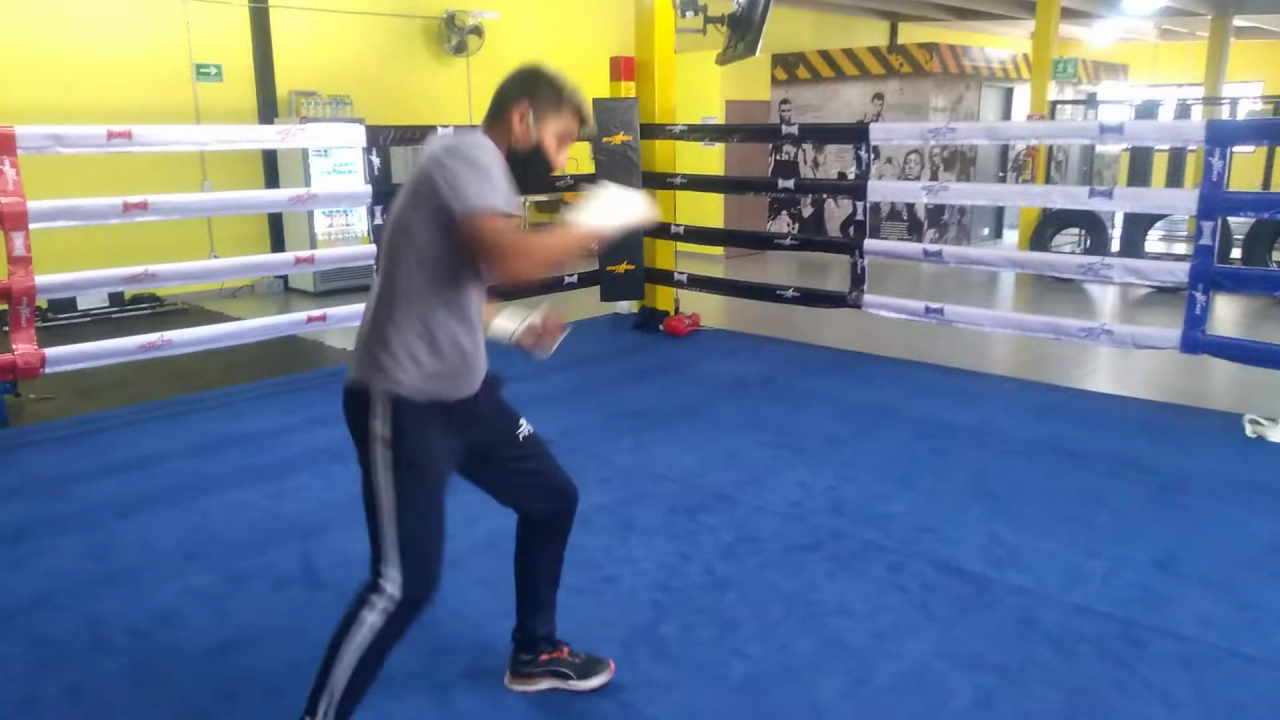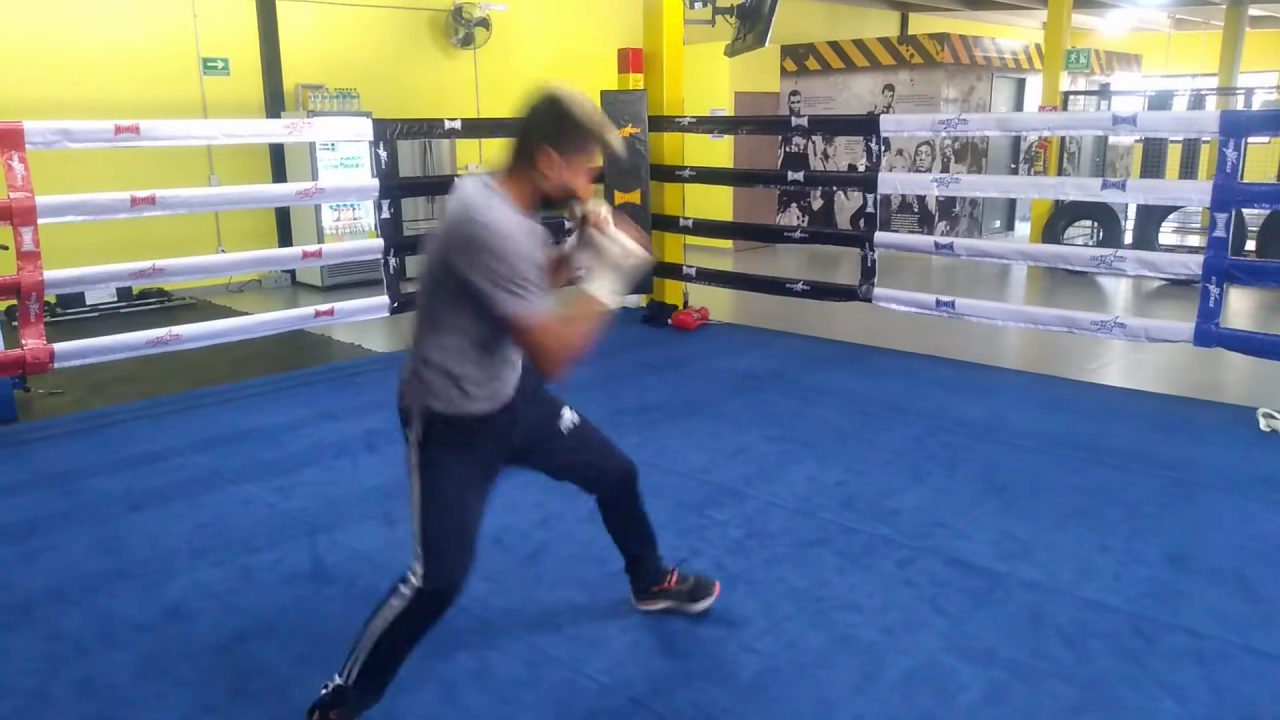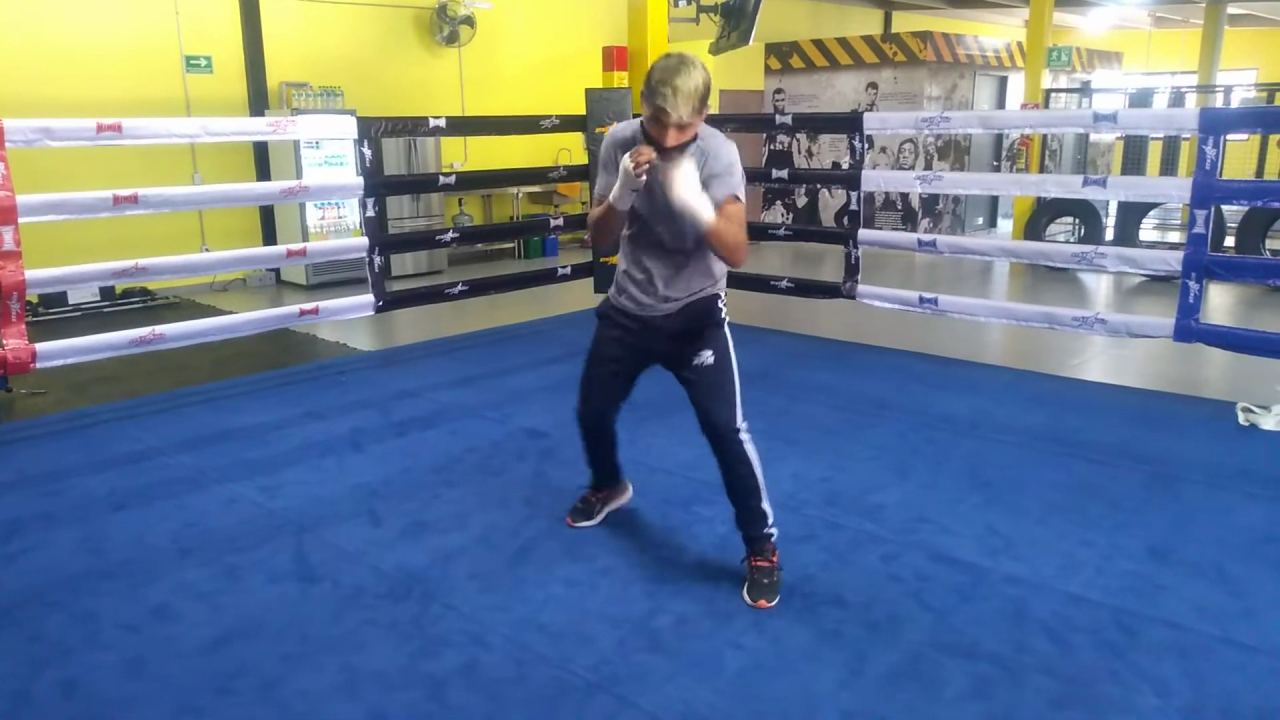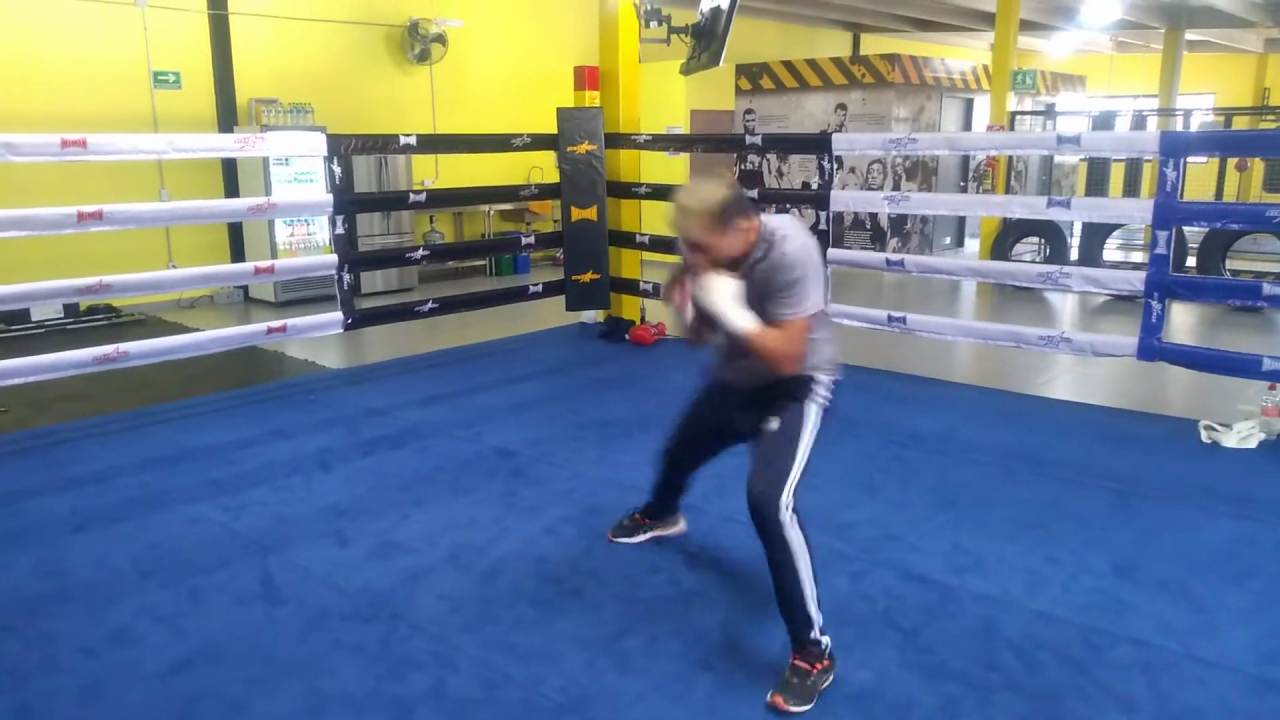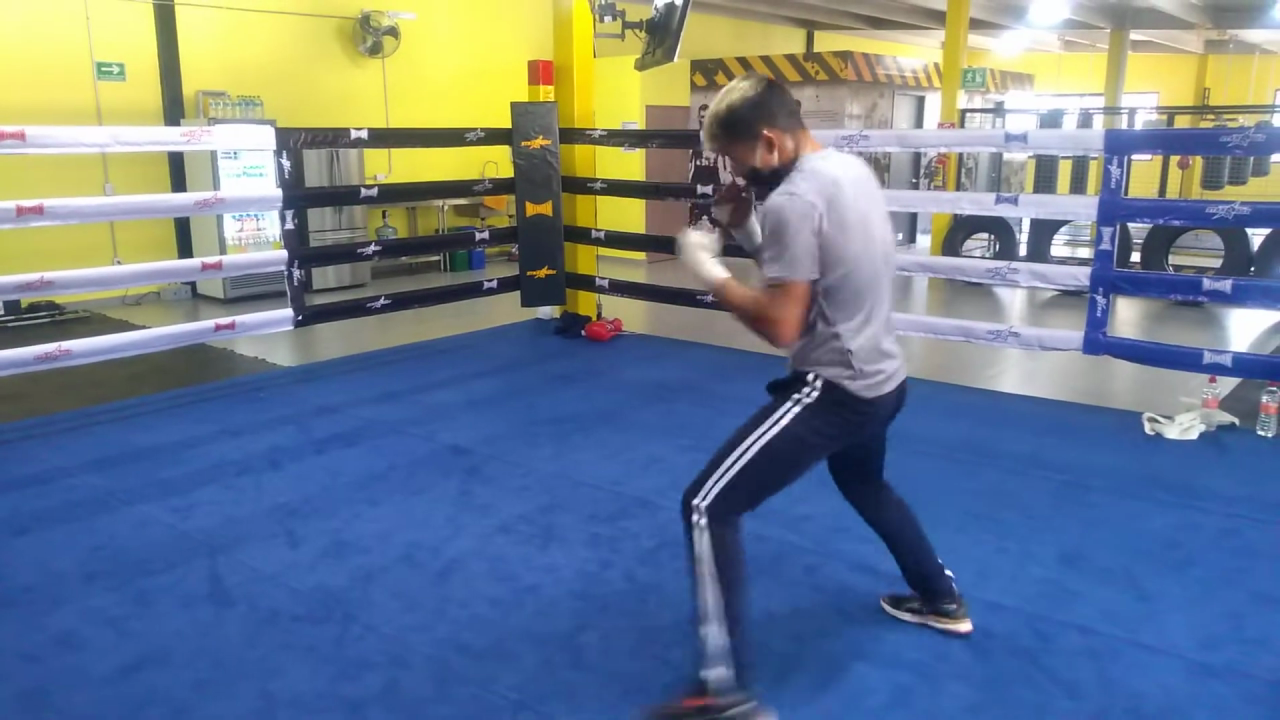
dt=1s
person 1, frame 1
left shoulder: (482, 169)
right shoulder: (467, 156)
right elbow: (513, 259)
left wrist: (509, 326)
right wrist: (600, 219)
left hip: (464, 393)
right hip: (411, 404)
left knee: (553, 499)
right knee: (405, 582)
left ankle: (535, 652)
person 1, frame 2
left shoulder: (522, 202)
right shoulder: (486, 223)
left elbow: (537, 284)
right elbow: (553, 353)
left wrist: (588, 247)
right wrist: (607, 278)
left hip: (509, 393)
right hip: (451, 418)
left knee: (615, 474)
right knee: (439, 578)
left ankle: (651, 582)
person 1, frame 3
left shoulder: (718, 153)
right shoulder: (619, 141)
left elbow: (735, 251)
right elbow: (599, 237)
left wrist: (696, 202)
right wrist: (624, 187)
left hip: (695, 311)
right hip: (629, 309)
left knee: (725, 426)
right knee: (593, 411)
left ankle: (761, 547)
right ankle: (609, 485)
person 1, frame 4
left shoulder: (791, 249)
right shoulder: (703, 256)
left elbow: (786, 360)
right elbow: (700, 332)
left wrist: (732, 314)
right wrist: (686, 303)
left hip: (798, 386)
right hip: (736, 380)
left knee: (768, 501)
right knee: (679, 452)
left ankle: (813, 652)
right ankle: (662, 512)
person 1, frame 5
left shoulder: (792, 201)
right shoulder: (846, 167)
left elbow: (782, 328)
left wrist: (712, 274)
right wrist: (746, 228)
left hip: (833, 389)
right hip: (883, 380)
left knee: (709, 507)
right knee: (862, 481)
right ankle: (940, 597)
